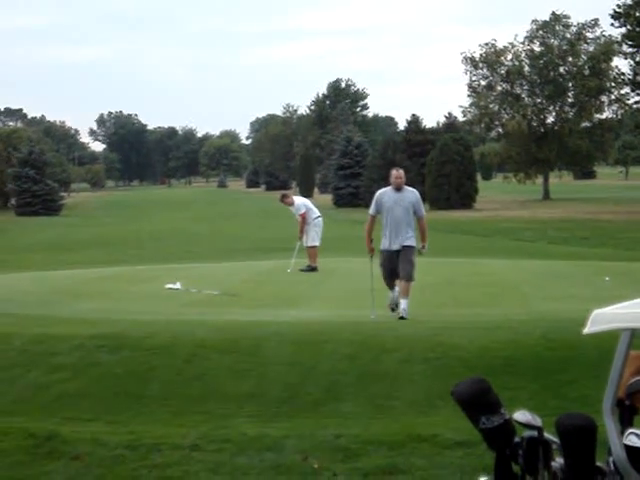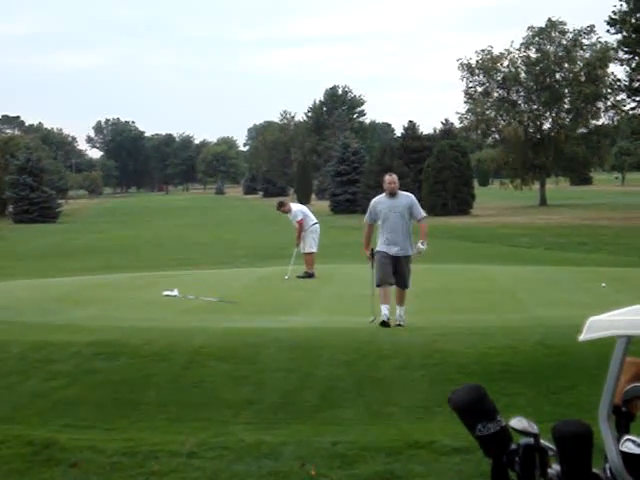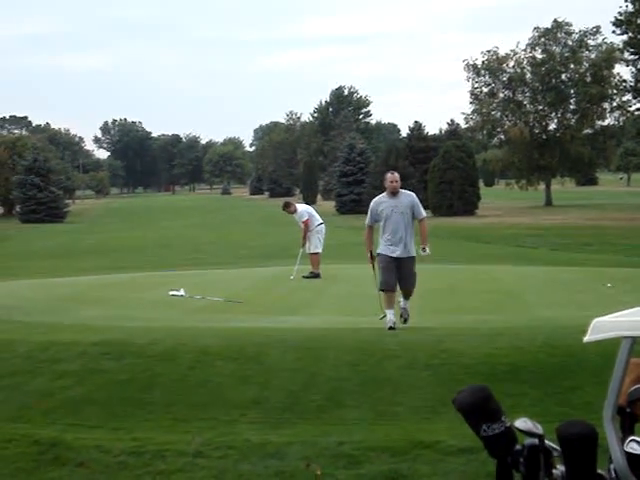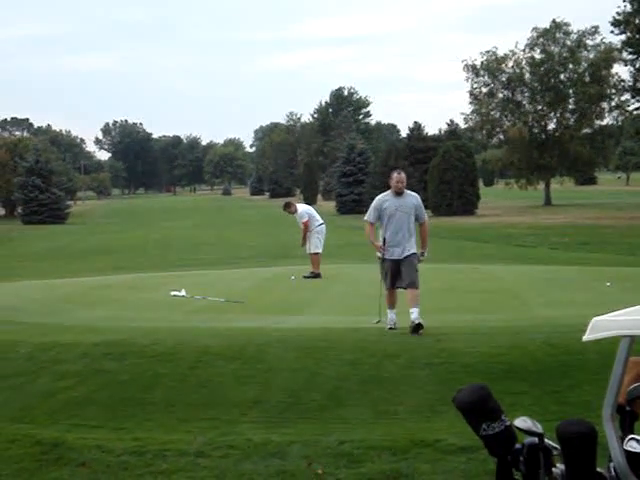
dt=0.3s
person 1, frame 1
left shoulder: (413, 194)
right shoulder: (381, 194)
left elbow: (421, 219)
right elbow: (372, 218)
left wrist: (424, 241)
right wrist: (368, 240)
left hip: (407, 242)
right hip: (387, 244)
left knee: (405, 275)
right knee: (389, 277)
left ankle: (403, 308)
right ankle: (394, 293)
person 1, frame 2
left shoulder: (409, 199)
right shoulder: (376, 203)
left elbow: (422, 219)
right elbow: (369, 225)
left wrist: (422, 241)
right wrist: (366, 248)
left hip: (404, 250)
right hip: (384, 249)
left knee: (401, 285)
right knee: (384, 281)
left ankle: (400, 314)
right ankle: (385, 314)
person 1, frame 3
left shoulder: (410, 197)
right shoulder: (376, 202)
left elbow: (422, 220)
right elbow: (369, 227)
left wrist: (424, 244)
right wrist: (369, 250)
left hip: (407, 251)
right hip: (386, 251)
left knee: (408, 286)
right knee: (387, 285)
left ankle: (404, 304)
right ankle: (390, 318)
person 1, frame 4
left shoulder: (415, 199)
right shoulder: (380, 200)
left elbow: (423, 224)
right elbow: (369, 224)
left wrist: (424, 249)
right wrist: (375, 243)
left hip: (409, 251)
right hip: (388, 252)
left knee: (411, 283)
right knee: (391, 287)
left ankle: (414, 318)
right ankle: (391, 317)
